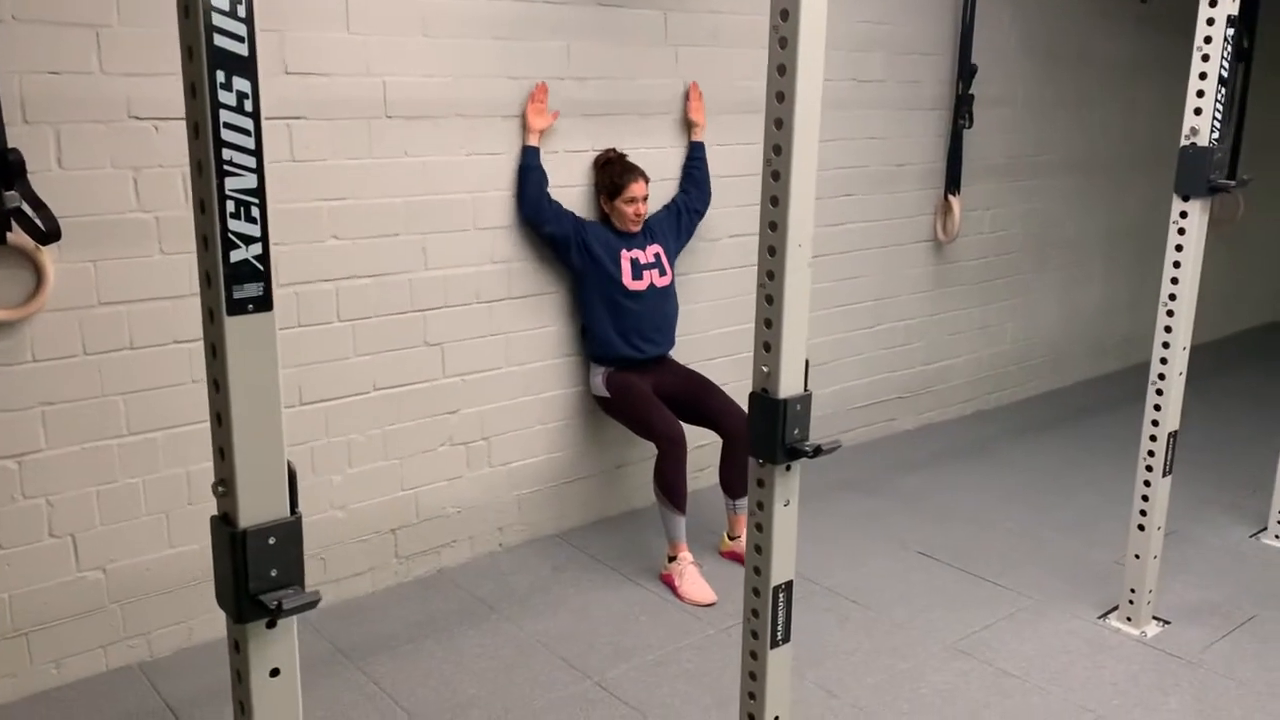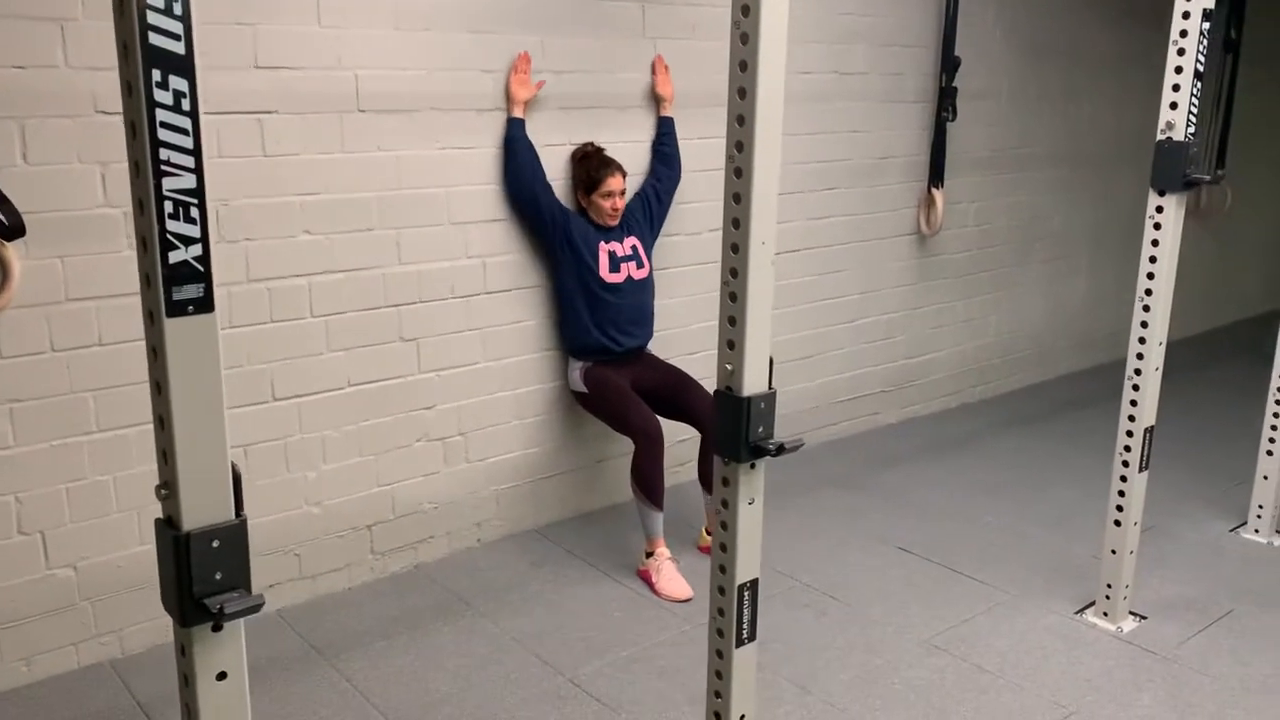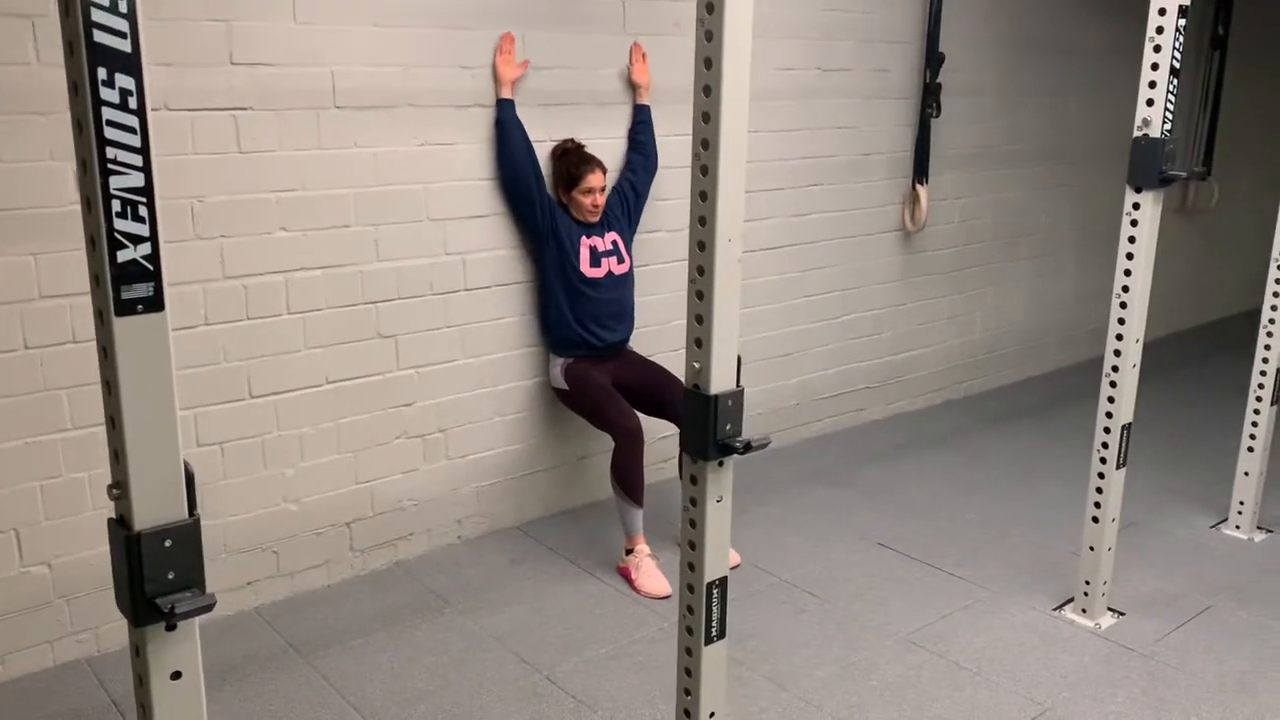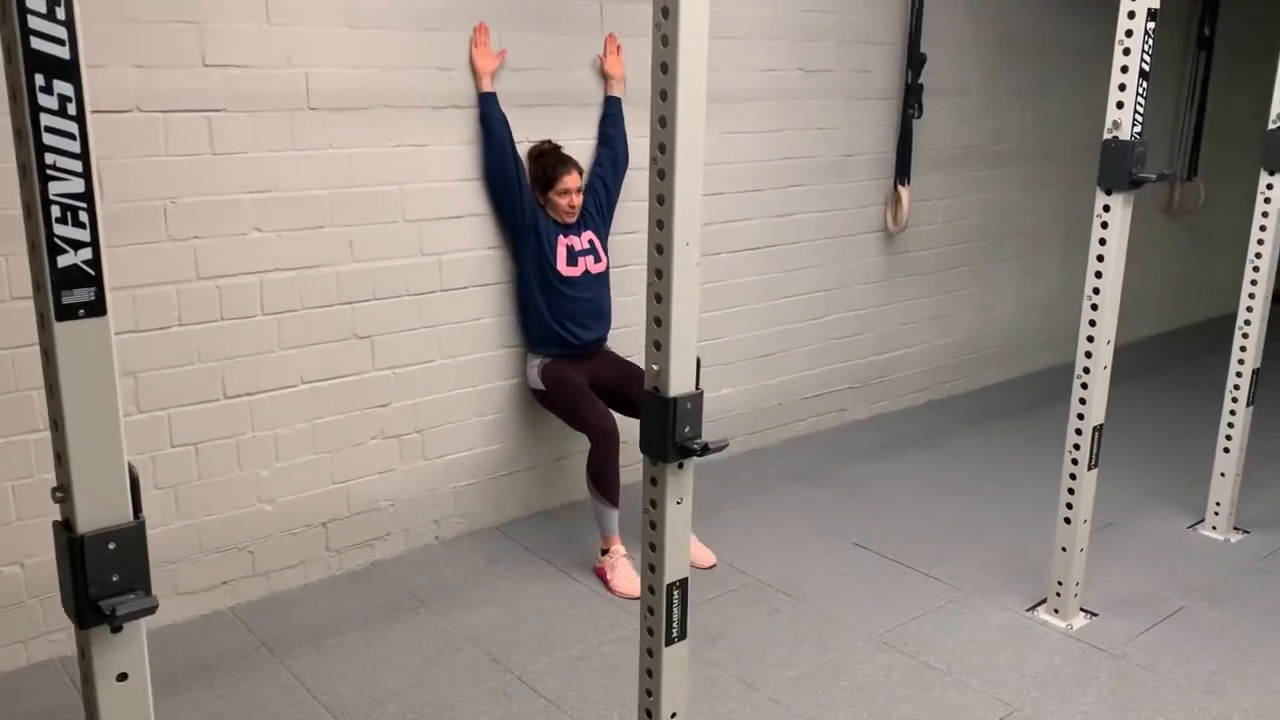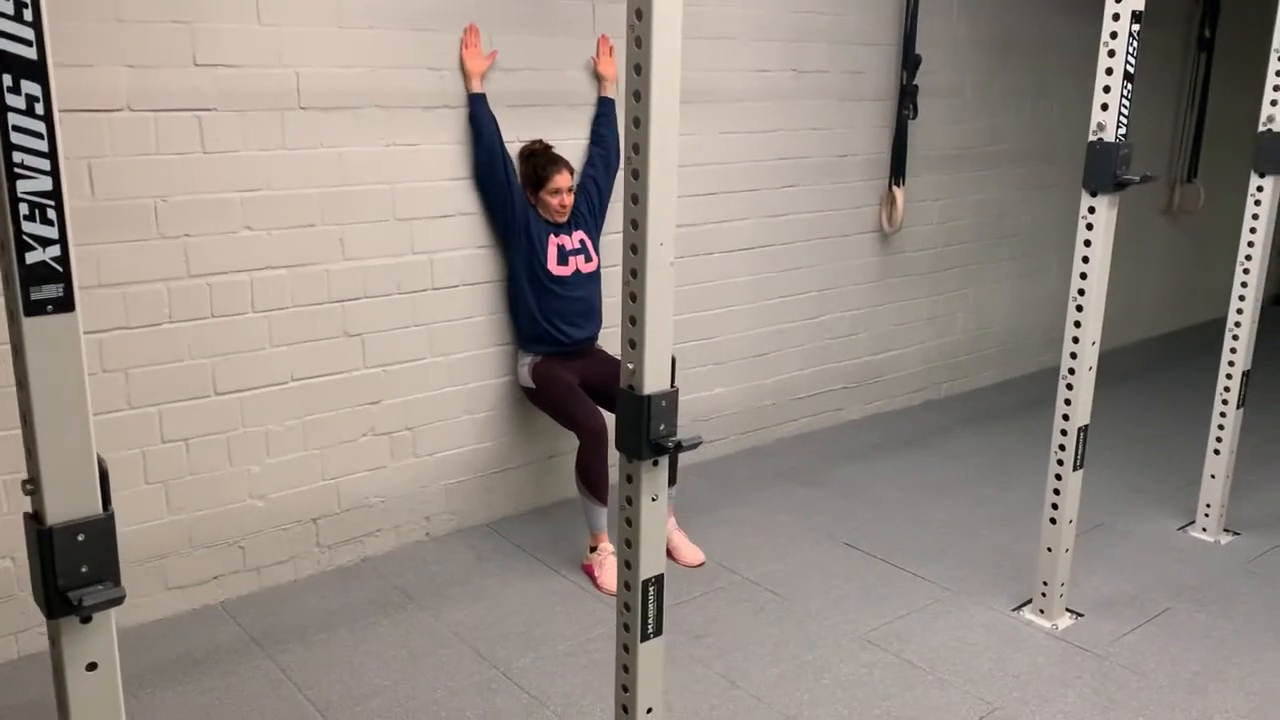
dt=0.4s
person 1, frame 1
left shoulder: (662, 230)
right shoulder: (588, 242)
left elbow: (696, 195)
right elbow: (536, 209)
left wrist: (696, 132)
right wrist: (533, 139)
left hip: (664, 366)
right hip: (615, 375)
left knee: (738, 423)
right knee: (671, 437)
left ankle: (737, 536)
right ankle: (679, 560)
person 1, frame 2
left shoulder: (639, 221)
right shoulder: (566, 232)
left elbow: (666, 171)
right elbow: (525, 183)
left wrist: (665, 107)
right wrist: (518, 110)
left hip: (641, 360)
right hip: (593, 369)
left knee: (714, 417)
right knee: (648, 432)
left ankle: (715, 530)
right ankle: (655, 556)
person 1, frame 3
left shoulder: (619, 214)
right shoulder: (550, 226)
left elbow: (643, 159)
right elbow: (517, 166)
left wrist: (641, 94)
right wrist: (506, 92)
left hip: (623, 356)
right hip: (575, 365)
right knee: (628, 429)
right ankle: (636, 553)
person 1, frame 4
left shoulder: (594, 214)
right shoulder: (530, 225)
left elbow: (613, 153)
right elbow: (501, 157)
left wrist: (614, 85)
right wrist: (485, 84)
left hip: (599, 356)
right hip: (552, 365)
right knee: (604, 430)
right ankle: (612, 553)
person 1, frame 5
left shoulder: (586, 215)
right shoulder: (521, 225)
left elbow: (606, 153)
right elbow: (491, 158)
left wrist: (607, 85)
right wrist: (476, 84)
left hip: (590, 355)
right hip: (543, 364)
right knee: (593, 429)
left ankle: (666, 526)
right ankle: (600, 550)
